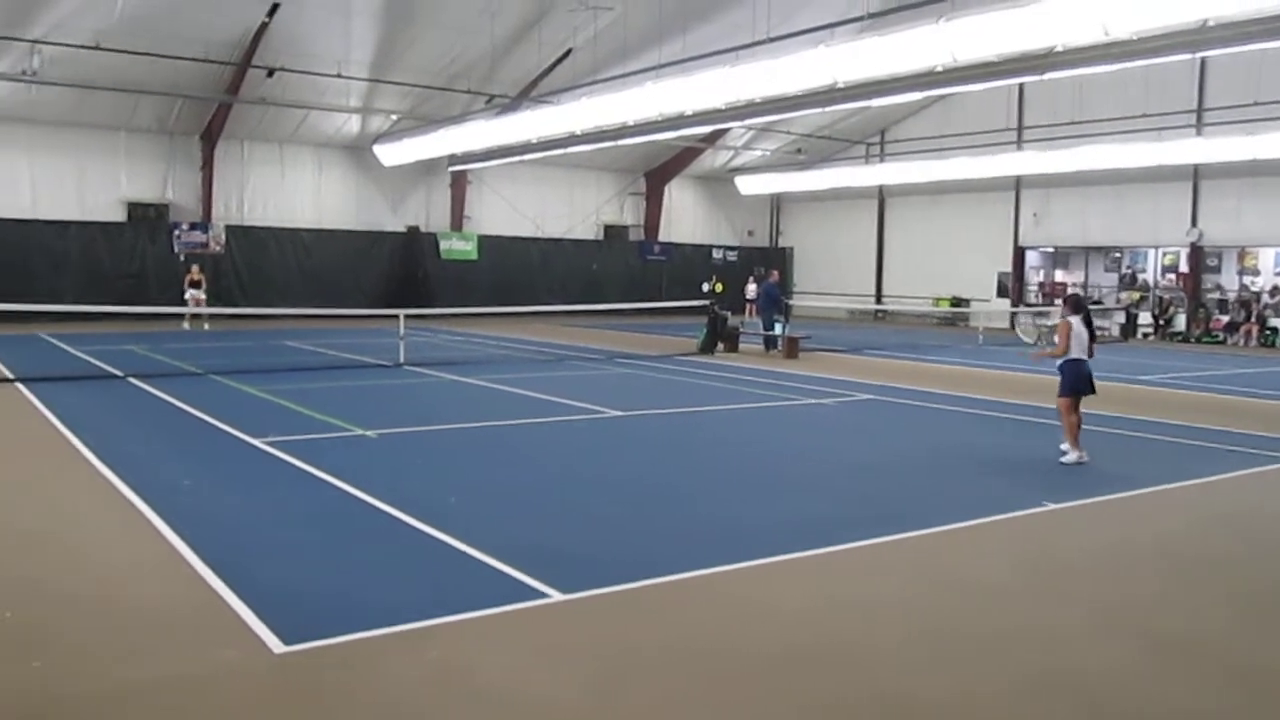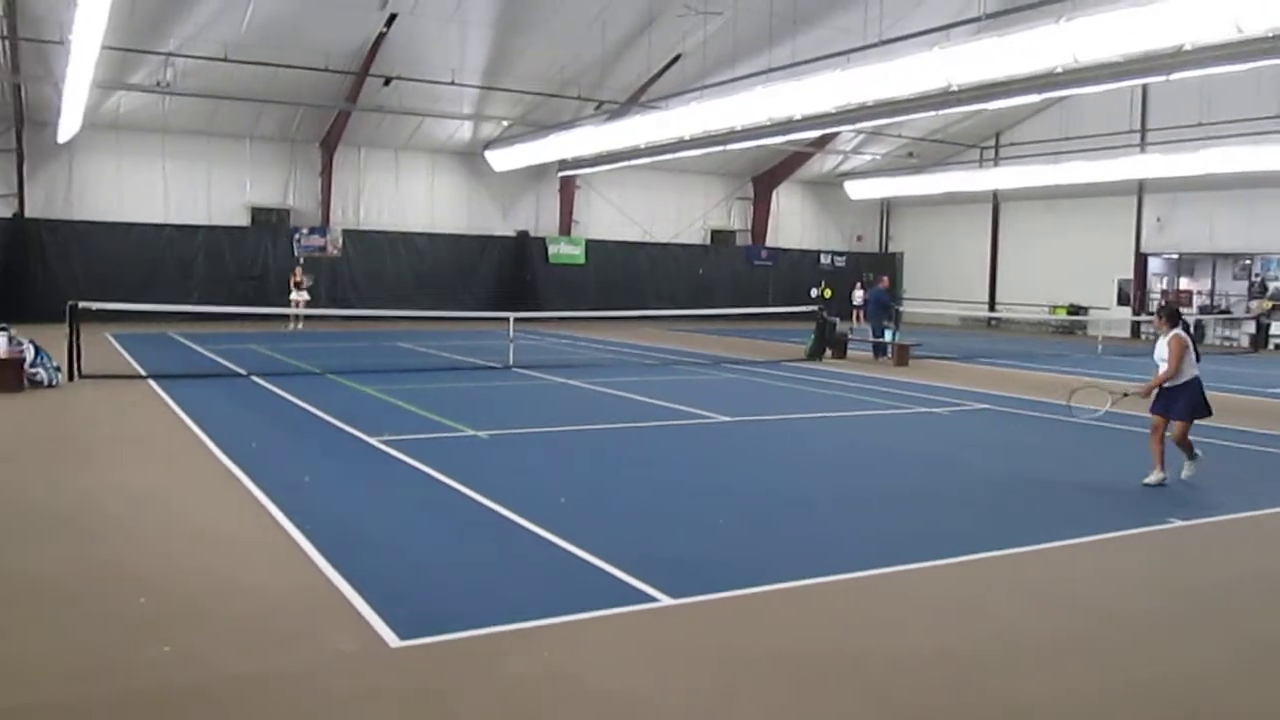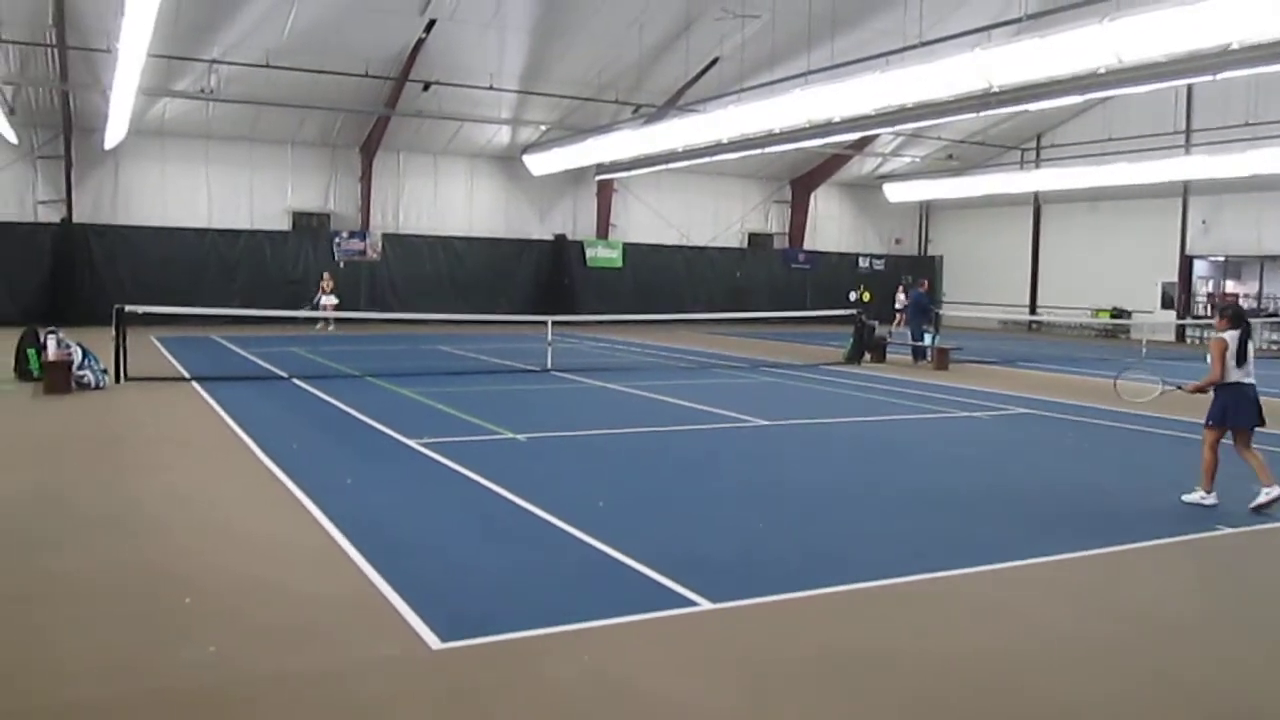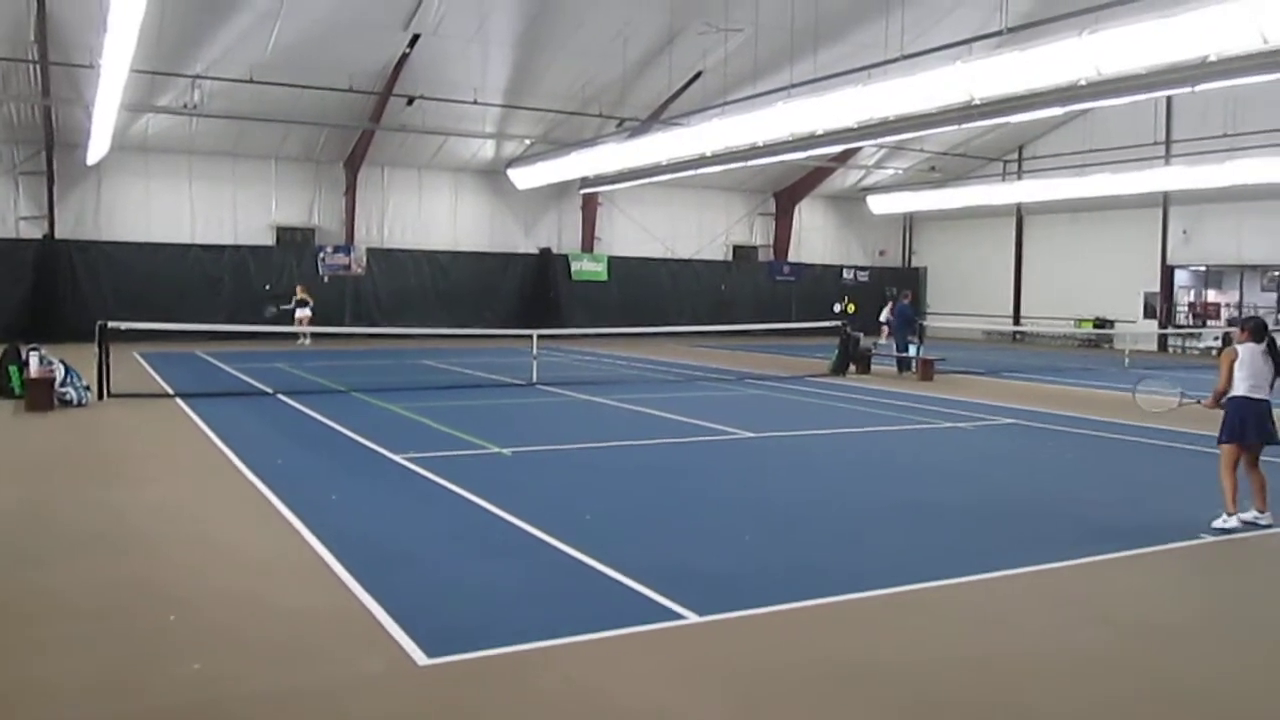
dt=0.7s
person 1, frame 1
left shoulder: (1065, 323)
right shoulder: (1084, 324)
left elbow: (1061, 351)
right elbow: (1090, 353)
left wrist: (1043, 353)
left hip: (1071, 369)
right hip: (1082, 368)
left knee: (1064, 411)
right knee: (1073, 409)
left ankle: (1078, 452)
right ankle: (1073, 444)
person 1, frame 2
left shoulder: (1177, 339)
right shoulder: (1162, 339)
left elbow: (1172, 372)
left wrist: (1149, 387)
right wrist: (1151, 386)
left hip: (1187, 389)
right hip: (1168, 390)
left knee: (1178, 436)
right knee: (1156, 429)
left ankle: (1192, 456)
right ankle: (1159, 472)
person 1, frame 3
left shoulder: (1219, 341)
right shoulder: (1246, 340)
left elbow: (1217, 376)
left wrist: (1196, 386)
right wrist: (1207, 386)
left hip: (1229, 395)
right hip: (1248, 393)
left knee: (1209, 444)
right knee: (1244, 446)
left ankle: (1206, 493)
person 1, frame 4
left shoulder: (1232, 352)
right shoulder: (1269, 356)
left elbow: (1223, 387)
right elbow: (1265, 387)
left wrist: (1213, 401)
left hip: (1240, 410)
right hip: (1262, 410)
left knee: (1227, 466)
right knee: (1251, 464)
left ankle: (1230, 516)
right ankle: (1262, 512)
